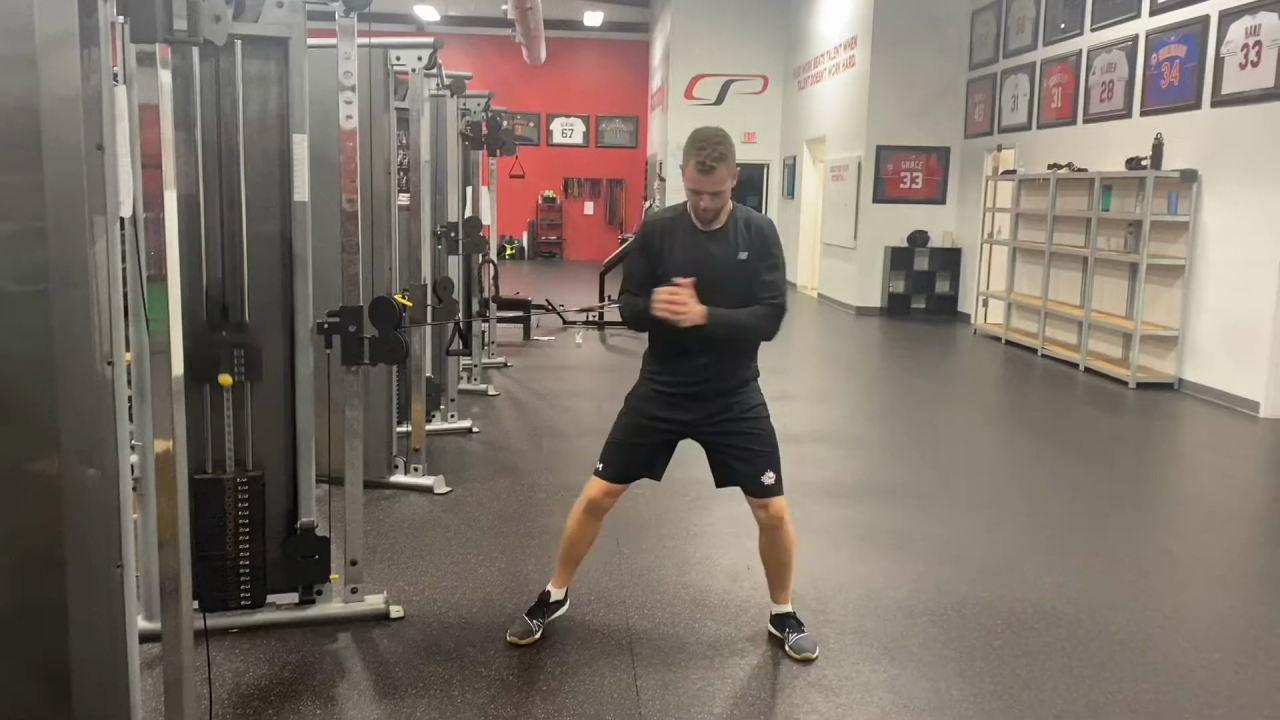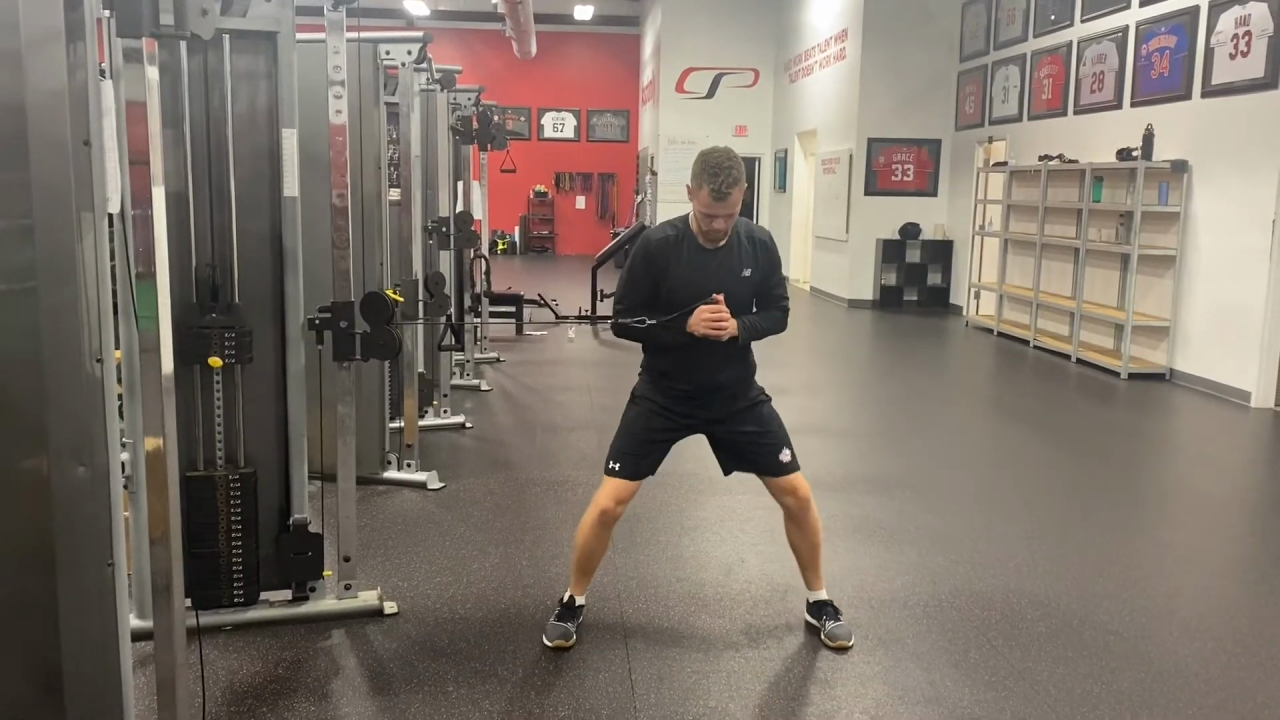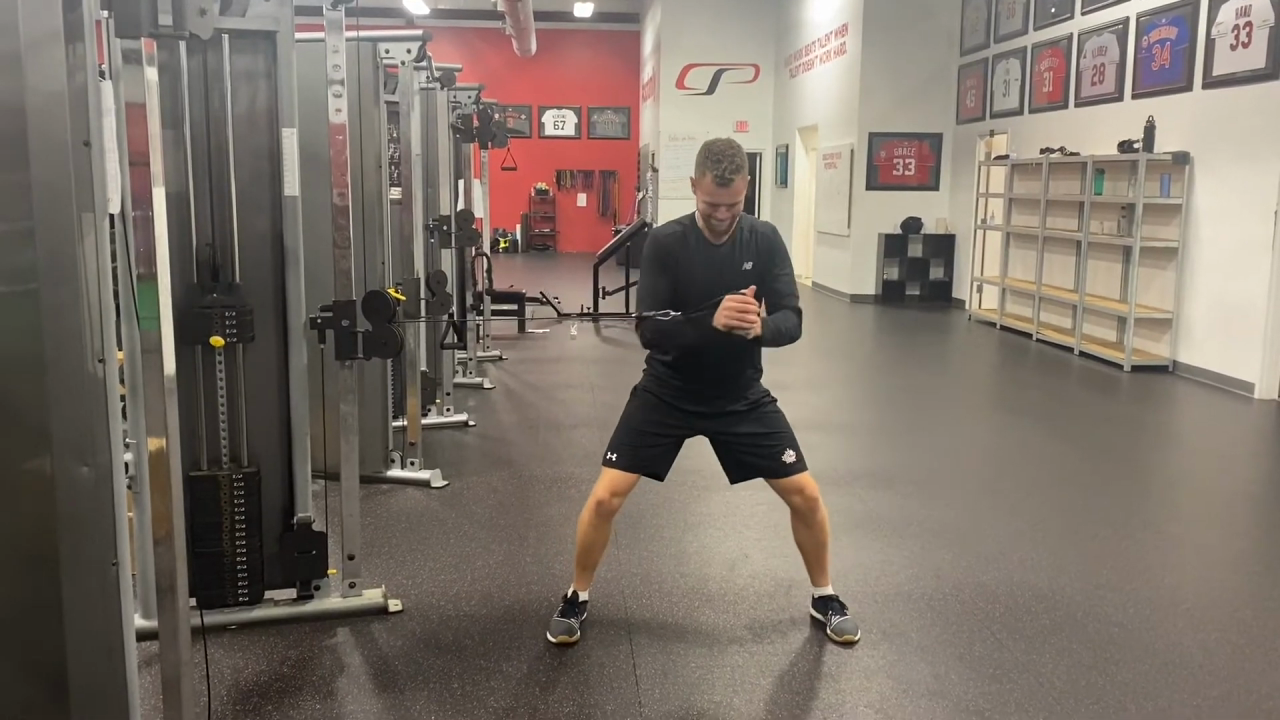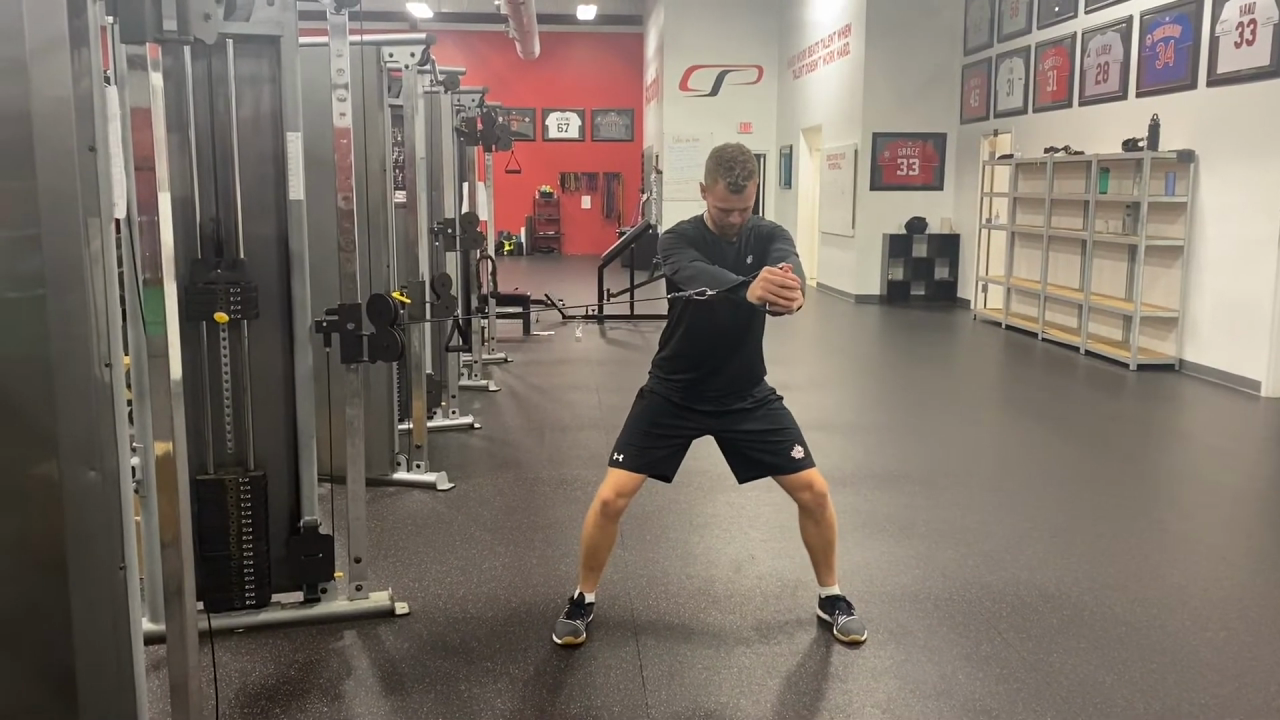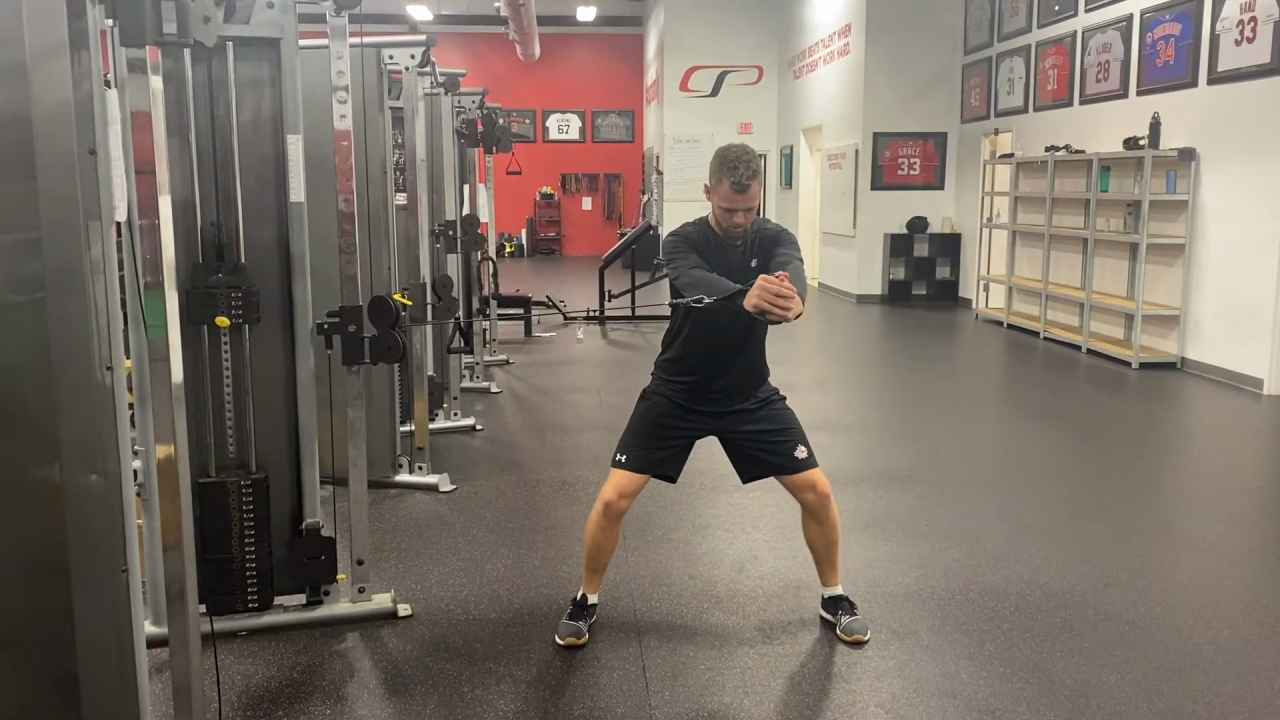
dt=1s
person 1, frame 1
left shoulder: (759, 233)
right shoulder: (658, 230)
left elbow: (768, 320)
right elbow: (626, 309)
left wrist: (702, 316)
right wrist: (657, 304)
left hip: (734, 396)
right hip: (662, 391)
left knee: (773, 510)
right knee: (598, 496)
left ankle: (783, 614)
right ankle: (553, 596)
person 1, frame 2
left shoulder: (759, 244)
right shoulder: (656, 245)
left elbow: (777, 314)
right elbow: (623, 322)
left wrist: (738, 326)
right wrist: (686, 325)
left hip: (737, 396)
right hip: (662, 396)
left knee: (797, 495)
right knee: (608, 504)
left ankle: (819, 602)
right ankle: (572, 602)
person 1, frame 3
left shoulder: (764, 239)
right shoulder: (665, 242)
left elbow: (790, 318)
right elbow: (650, 328)
left wrist: (763, 325)
right wrist: (712, 320)
left hip: (741, 395)
right hip: (667, 394)
left knee: (806, 496)
right knee: (604, 499)
left ankle: (824, 598)
right ankle: (576, 598)
person 1, frame 4
left shoulder: (769, 236)
right shoulder: (679, 240)
left elbow: (789, 270)
right elbow: (699, 278)
left wrist: (791, 292)
right wrist: (750, 289)
left hip: (746, 394)
right hip: (674, 394)
left knee: (814, 492)
right knee: (610, 499)
left ankle: (831, 597)
right ankle: (583, 598)
person 1, frame 5
left shoulder: (775, 240)
right shoulder: (682, 242)
left elbow: (791, 274)
right elbow: (698, 285)
left wrist: (792, 298)
right wrist: (747, 297)
left hip: (749, 395)
right hip: (677, 395)
left knee: (818, 493)
right knee: (613, 500)
left ankle: (834, 597)
right ankle: (586, 600)
